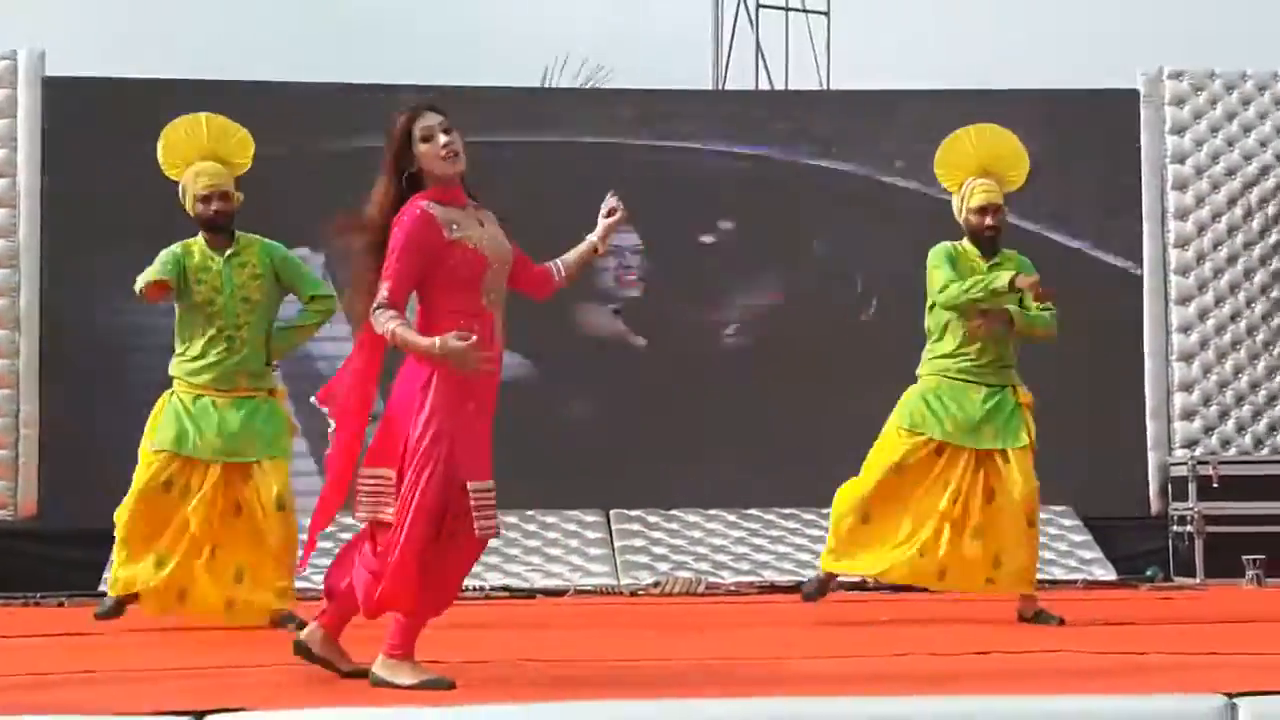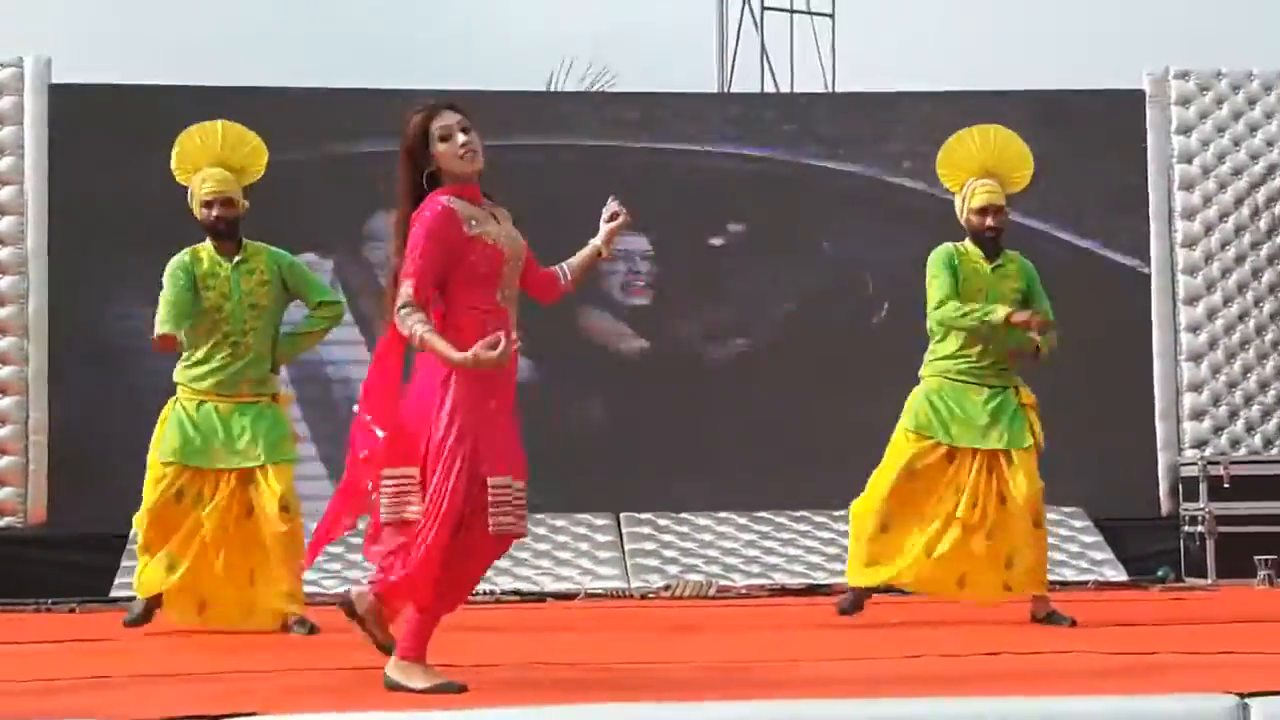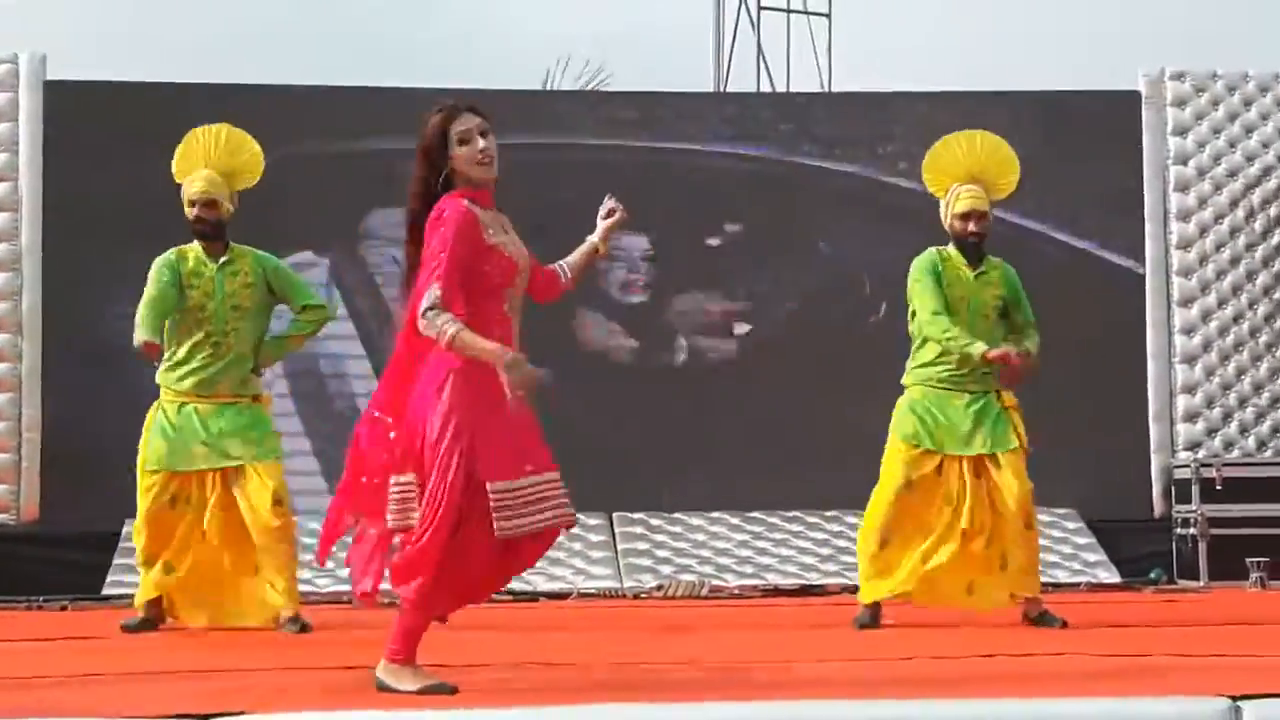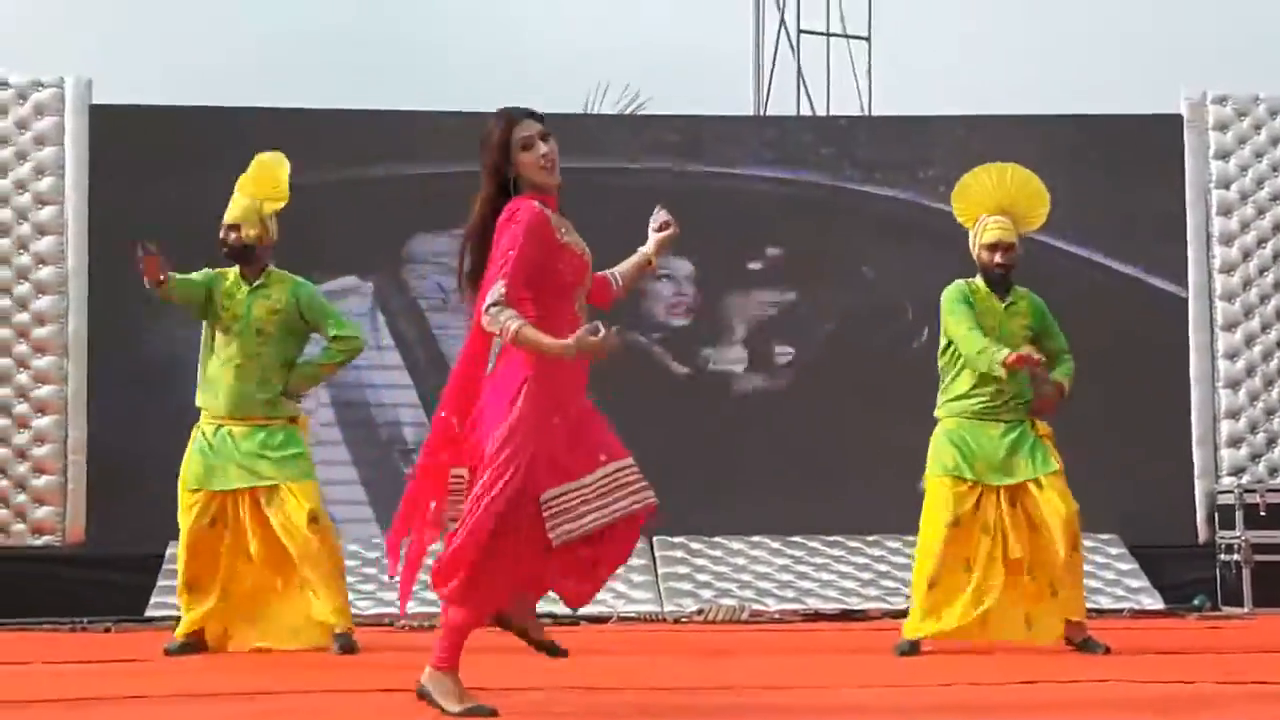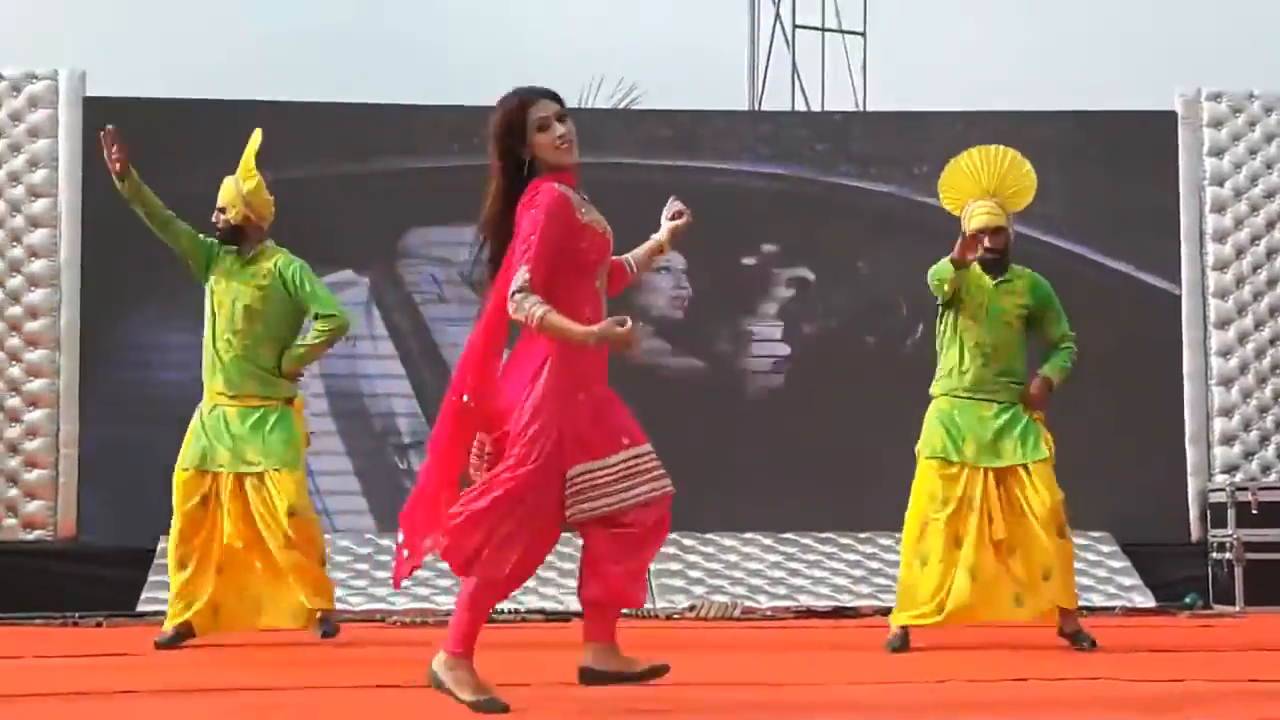
dt=0.1s
person 1, frame 1
left shoulder: (482, 219)
right shoulder: (419, 216)
left elbow: (537, 283)
right elbow: (381, 312)
left wrist: (598, 238)
right wrist: (432, 348)
left hip: (471, 389)
right hip: (439, 387)
left knee: (434, 524)
right knee: (435, 518)
left ankle: (324, 634)
right ankle: (394, 655)
person 1, frame 2
left shoulder: (493, 215)
right shoulder: (438, 213)
left elbow: (544, 286)
right elbow: (406, 311)
left wrist: (602, 241)
right wrist: (456, 356)
left hip: (487, 388)
right hip: (459, 388)
left knee: (479, 523)
right knee: (459, 520)
left ankle: (377, 598)
right ankle: (406, 659)
person 1, frame 3
left shoulder: (494, 218)
right shoulder: (454, 214)
left elbow: (544, 286)
right elbow: (429, 314)
left wrist: (600, 238)
right wrist: (498, 358)
left hip: (490, 390)
right hip: (459, 388)
left knee: (528, 523)
right knee: (456, 524)
left ankle: (420, 592)
right ankle: (397, 659)
person 1, frame 4
left shoulder: (550, 219)
right shoulder: (525, 216)
left elbow: (593, 293)
right elbow: (497, 313)
left wrist: (651, 250)
right wrist: (565, 347)
left hip: (558, 395)
right hip: (528, 394)
left knee: (610, 517)
right knee: (503, 532)
left ankle: (521, 602)
person 1, frame 5
left shoulder: (569, 200)
right shoulder: (545, 198)
left elbow: (606, 277)
right elbow: (519, 299)
left wrist: (664, 236)
right wrist: (589, 335)
left hip: (578, 379)
right hip: (549, 375)
left knee: (632, 505)
right knee: (515, 518)
left ankle: (602, 649)
right ankle: (455, 657)
person 2, frame 1
left shoulder: (268, 254)
right shoulder: (178, 257)
left elbow: (323, 299)
right elbow: (154, 280)
left wrist: (280, 343)
right wrist: (152, 287)
left hip: (253, 408)
right hip: (189, 406)
left knee: (271, 508)
right knee: (150, 498)
left ankle: (275, 604)
right ankle: (129, 585)
person 2, frame 2
left shoulder: (275, 262)
right shoulder: (187, 264)
left elbow: (330, 305)
right elbow: (172, 301)
left wrist: (285, 349)
right wrist: (167, 329)
left hip: (256, 413)
right hip: (194, 412)
left knee: (277, 512)
right knee: (165, 507)
left ankle: (286, 608)
right ankle: (156, 590)
person 2, frame 3
left shoulder: (262, 265)
right shoulder: (173, 262)
left elbow: (317, 309)
right elbow: (154, 300)
left wrist: (268, 351)
right wrist: (146, 336)
left hip: (240, 413)
right hip: (177, 414)
left knee: (268, 508)
right knee: (161, 515)
left ankle: (283, 604)
right ankle: (159, 601)
person 2, frame 4
left shoulder: (295, 291)
right shoulder: (210, 284)
left elbow: (349, 339)
right elbow: (176, 289)
left wrist: (301, 379)
right wrist: (157, 276)
left hip: (274, 436)
right hip: (214, 437)
left knee: (309, 526)
right knee: (201, 538)
left ankle: (333, 624)
right ankle: (201, 626)
person 2, frame 5
left shoulder: (287, 268)
right shoulder: (213, 256)
left elbow: (335, 320)
right elbow: (163, 221)
left wrist: (291, 364)
right wrist: (124, 175)
left hip: (266, 417)
right hip: (216, 414)
left knee: (289, 513)
right knee: (197, 518)
left ankle: (319, 607)
right ankle: (188, 617)
person 3, frame 1
left shoulder: (1017, 264)
right shoulder: (944, 256)
left elbow: (1047, 324)
right elbow: (948, 297)
left wrist: (1009, 318)
right wrist: (1011, 283)
left hip: (998, 401)
right hip: (939, 393)
left knee: (1019, 497)
right knee: (880, 480)
left ankle: (1025, 601)
right ankle: (830, 567)
person 3, frame 2
left shoulder: (1022, 270)
right shoulder: (944, 258)
left elbow: (1047, 334)
right elbow: (944, 314)
left wrist: (1034, 344)
right wrist: (1010, 317)
left hip: (1000, 402)
right hip: (942, 395)
left knee: (1022, 499)
right knee: (893, 486)
left ankle: (1036, 601)
right ankle: (861, 581)
person 3, frame 3
left shoulder: (1005, 276)
right shoulder: (928, 265)
left elbow: (1026, 335)
right elbow: (931, 324)
left wrist: (1023, 355)
right wrist: (985, 351)
left hip: (985, 406)
right hip: (928, 403)
left knee: (1014, 500)
right knee: (895, 498)
left ankle: (1029, 602)
right ankle: (873, 597)
person 3, frame 4
left shoulder: (1033, 305)
right shoulder: (959, 298)
left elbow: (1062, 359)
right elbow: (968, 342)
left wrist: (1056, 384)
right wrist: (1009, 357)
left hip: (1020, 436)
right hip: (962, 435)
left knee: (1059, 525)
right knee: (944, 536)
left ankle: (1073, 628)
right ankle: (918, 629)
person 3, frame 5
left shoulder: (1034, 286)
right shoulder: (951, 272)
left elbow: (1065, 343)
right elbow: (940, 285)
left wrist: (1048, 377)
right wrist: (958, 260)
left hip: (1014, 420)
right hip: (955, 418)
left knee: (1046, 512)
right knee: (932, 517)
left ankle: (1066, 618)
right ankle: (907, 621)
